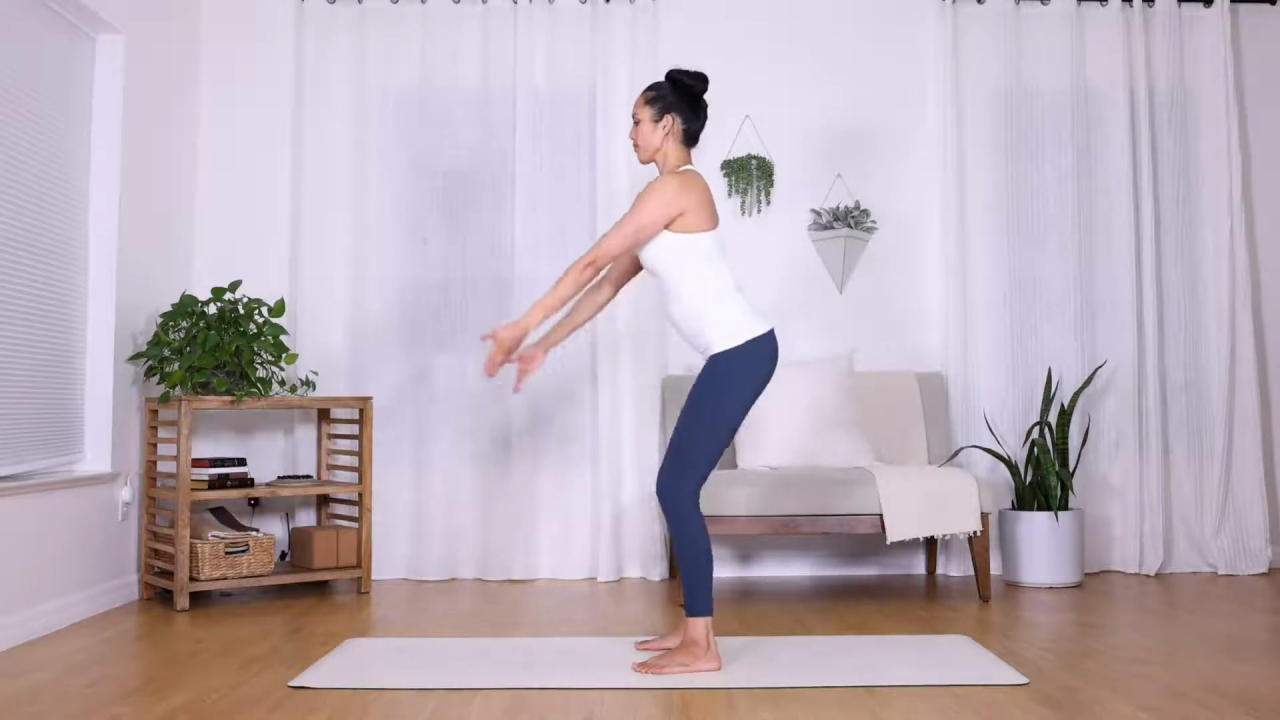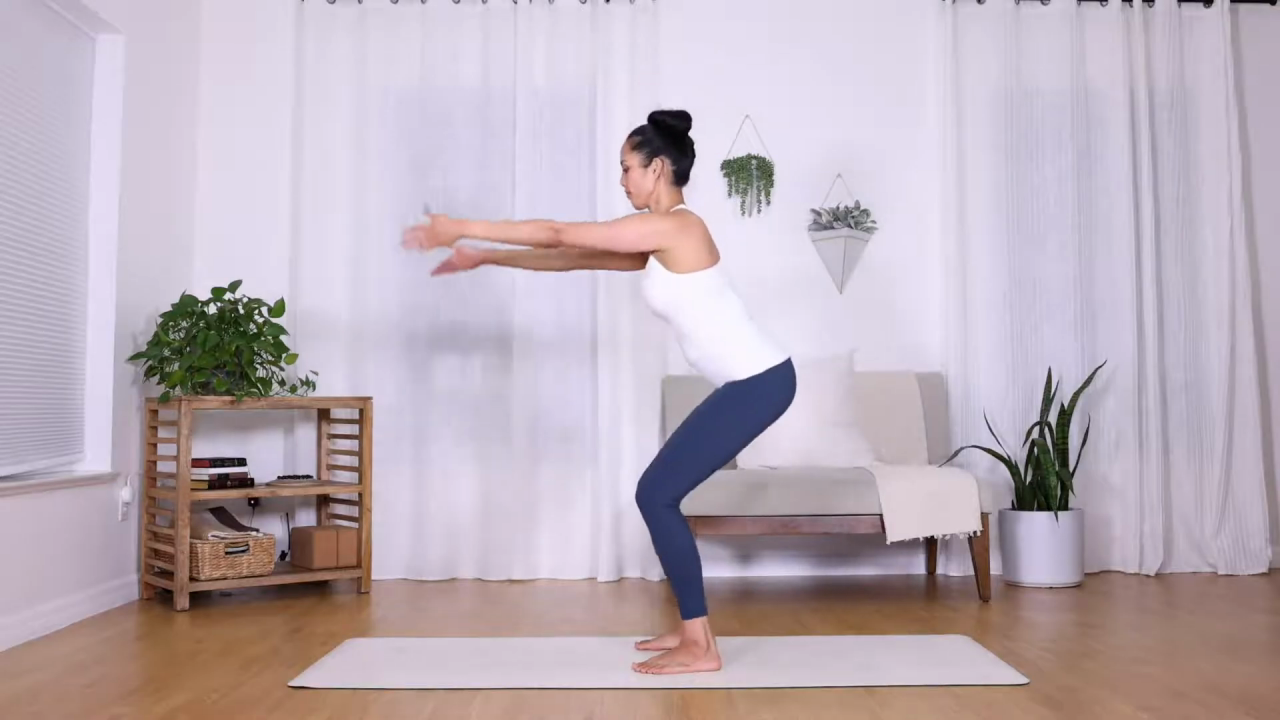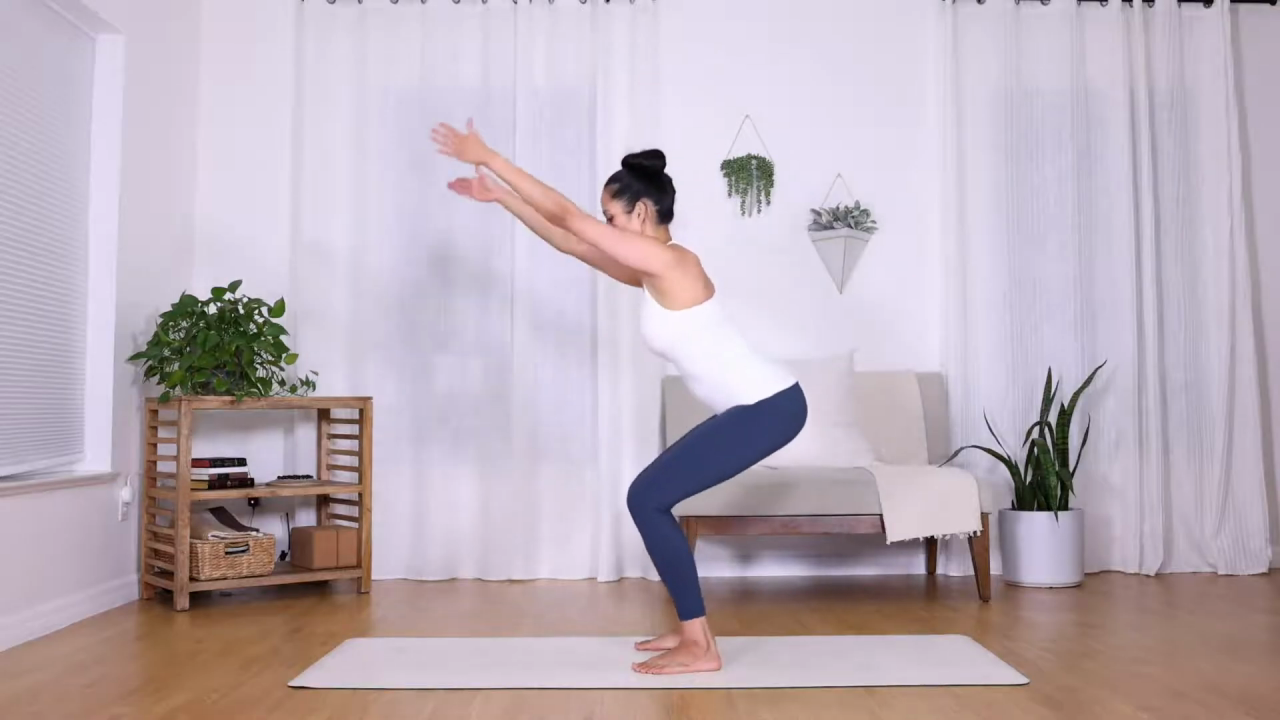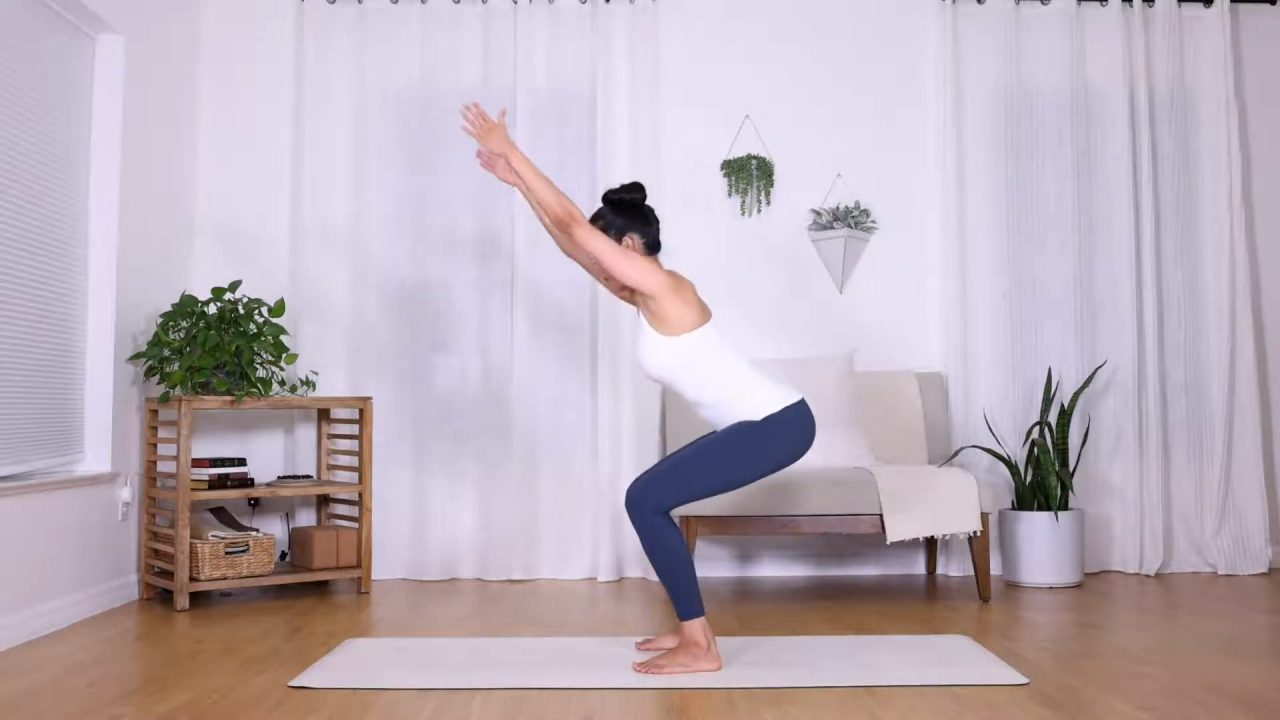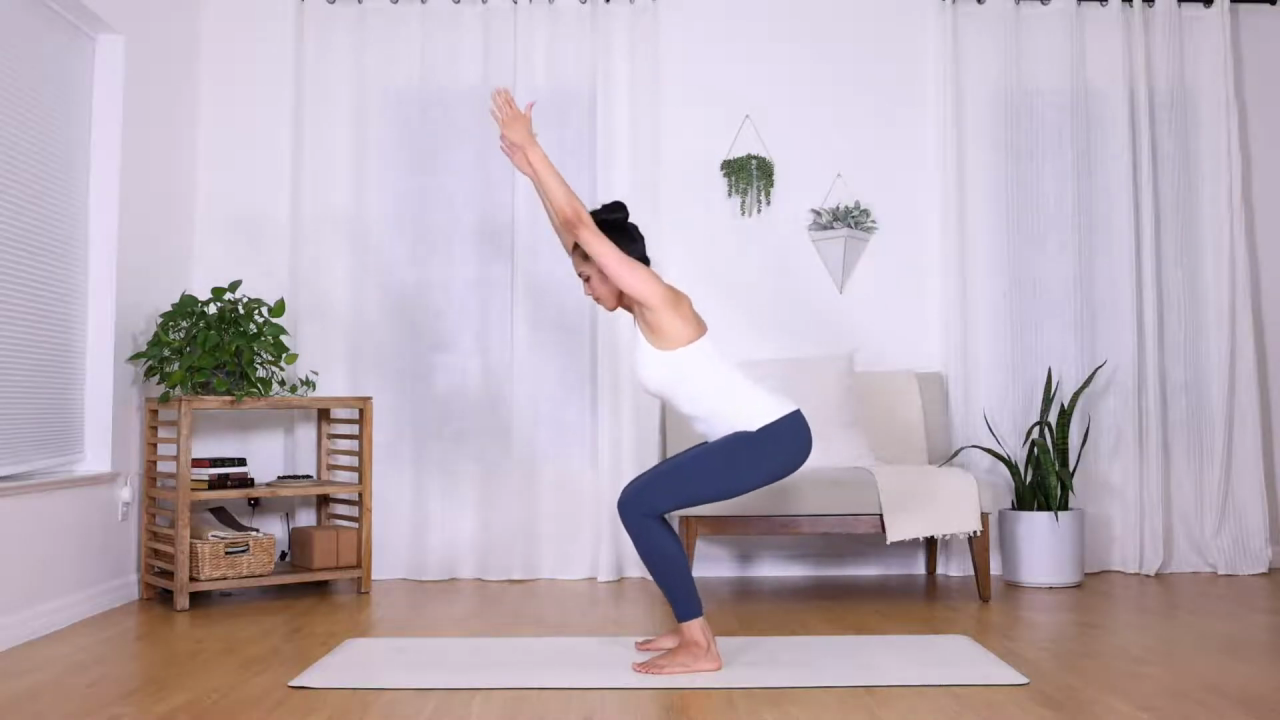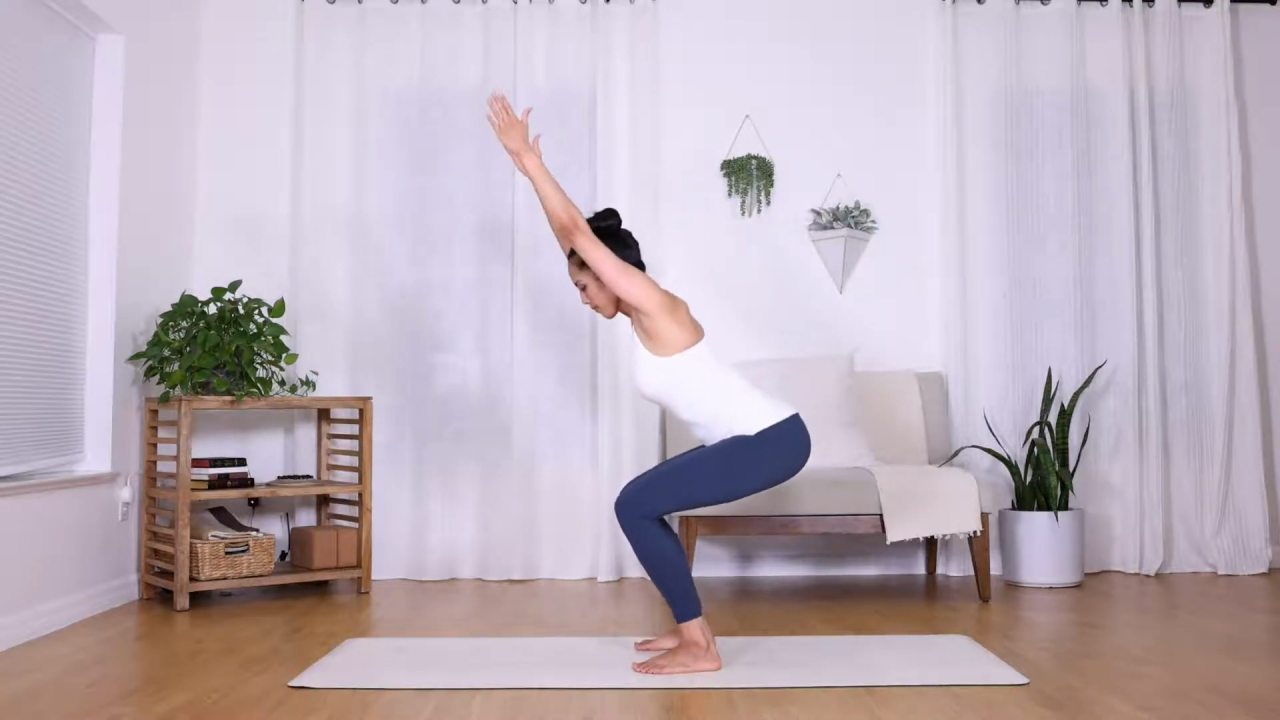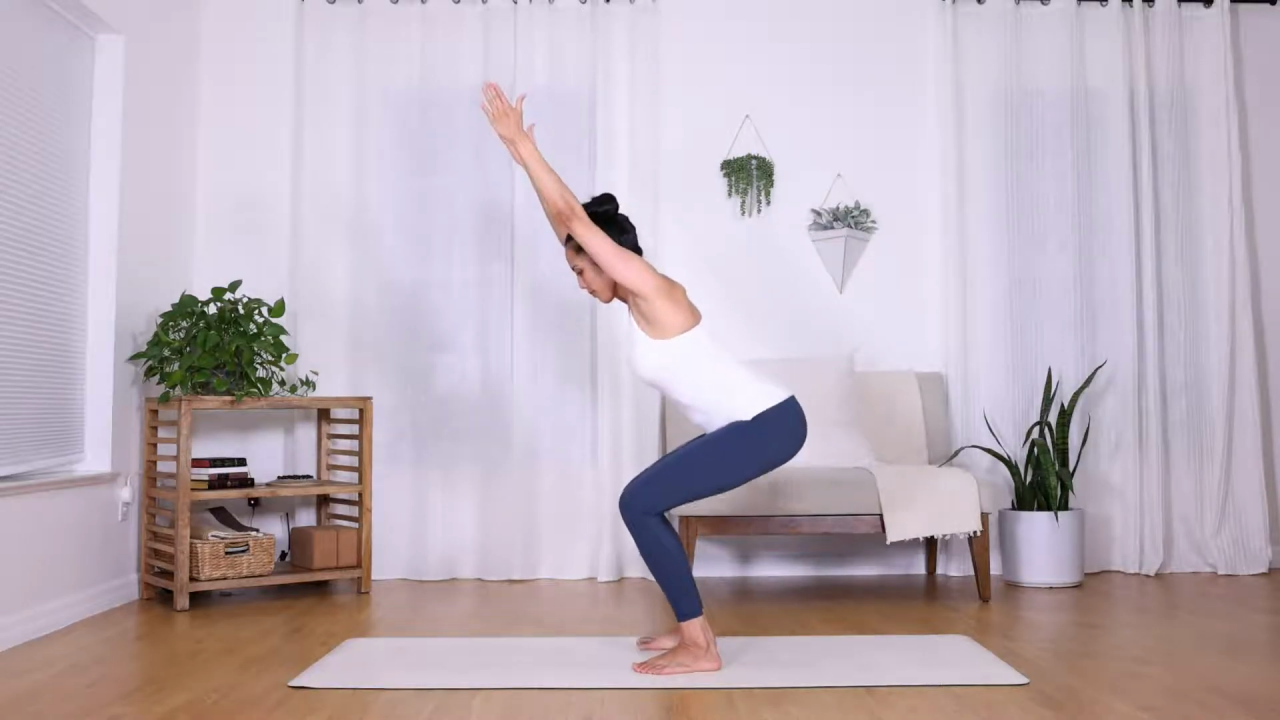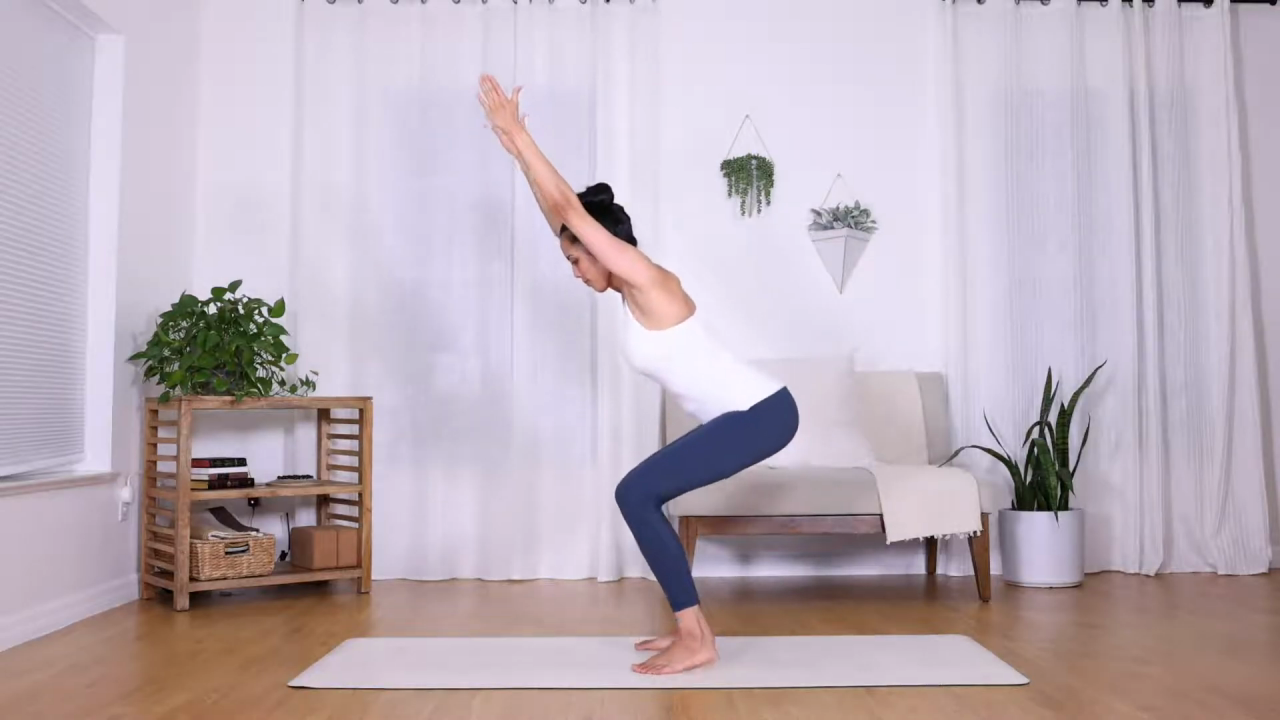
dt=0.4s
person 1, frame 1
left shoulder: (675, 185)
right shoulder: (677, 191)
left elbow: (594, 262)
right elbow: (612, 279)
left wrist: (523, 325)
right wrist: (544, 344)
left hip: (740, 354)
right hip: (735, 353)
left knee: (677, 490)
right knee: (677, 489)
left ankle: (701, 647)
right ankle: (693, 629)
person 1, frame 2
left shoulder: (669, 227)
right shoulder: (664, 239)
left elbow: (560, 237)
right elbow: (578, 258)
left wrist: (463, 228)
right wrist: (485, 256)
left hip: (757, 383)
right hip: (750, 382)
left knee: (656, 495)
right knee: (659, 495)
left ankle: (699, 646)
right ankle: (691, 629)
person 1, frame 3
left shoulder: (669, 261)
right shoulder: (655, 270)
left elbow: (568, 217)
right elbow: (570, 239)
left wrist: (488, 157)
right wrist: (500, 196)
left hip: (767, 407)
right hip: (759, 405)
left knee: (647, 499)
right knee: (650, 498)
left ankle: (700, 647)
right ankle: (691, 629)
person 1, frame 4
left shoulder: (664, 288)
right shoulder: (649, 294)
left elbow: (573, 224)
right elbow: (573, 241)
left wrist: (509, 151)
right wrist: (517, 181)
left hip: (776, 425)
right hip: (766, 421)
left knee: (645, 501)
right knee: (649, 500)
left ankle: (699, 647)
right ankle: (691, 630)
person 1, frame 5
left shoulder: (659, 302)
right shoulder: (647, 307)
left elbow: (580, 224)
right elbow: (576, 235)
left wrist: (530, 145)
right wrist: (531, 173)
left hip: (773, 436)
right hip: (763, 432)
left knee: (638, 504)
right knee: (644, 503)
left ankle: (699, 647)
right ankle: (692, 630)
person 1, frame 6
left shoulder: (655, 307)
right shoulder: (645, 313)
left elbow: (579, 233)
right elbow: (575, 241)
left wrist: (526, 156)
right wrist: (531, 170)
left hip: (770, 443)
right hip: (761, 439)
left knee: (635, 506)
right knee: (642, 505)
left ankle: (698, 647)
right ankle: (692, 630)
person 1, frame 7
left shoulder: (652, 290)
right shoulder: (641, 298)
left elbow: (574, 217)
right elbow: (570, 226)
left wrist: (520, 142)
right wrist: (525, 159)
left hip: (767, 424)
right hip: (756, 423)
left knee: (639, 504)
right knee: (645, 502)
left ankle: (700, 647)
right ankle: (691, 627)
person 1, frame 8
left shoulder: (647, 280)
right shoulder: (634, 290)
left elbow: (570, 209)
right elbow: (561, 217)
left wrist: (517, 132)
right wrist: (518, 153)
left hip: (760, 415)
right hip: (747, 415)
left knee: (634, 493)
right knee: (642, 497)
left ankle: (695, 637)
right ankle: (689, 626)
